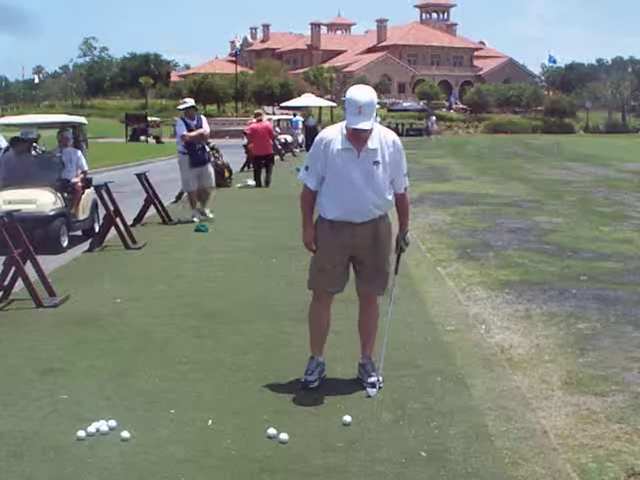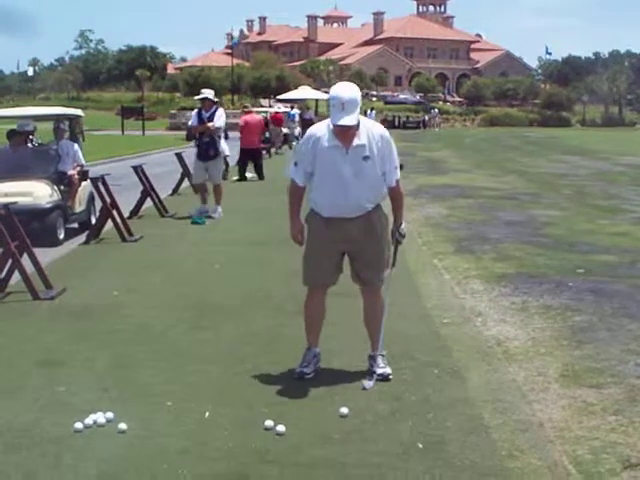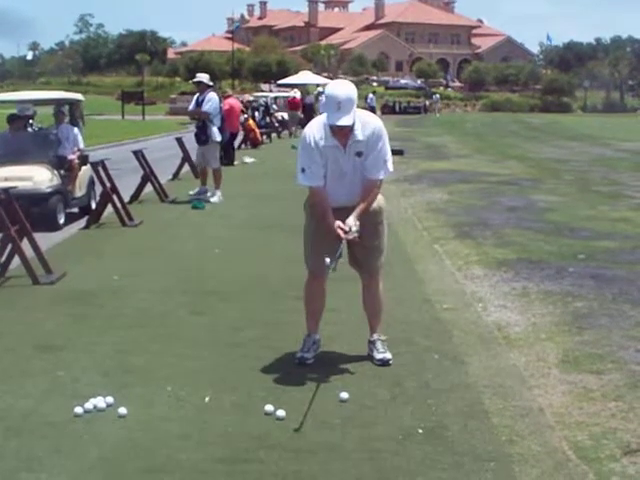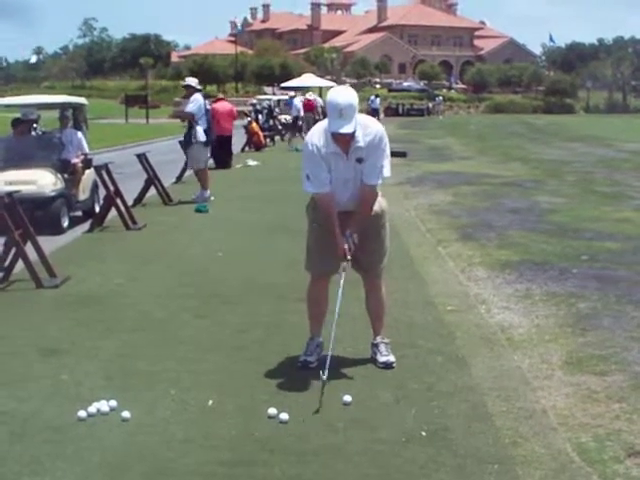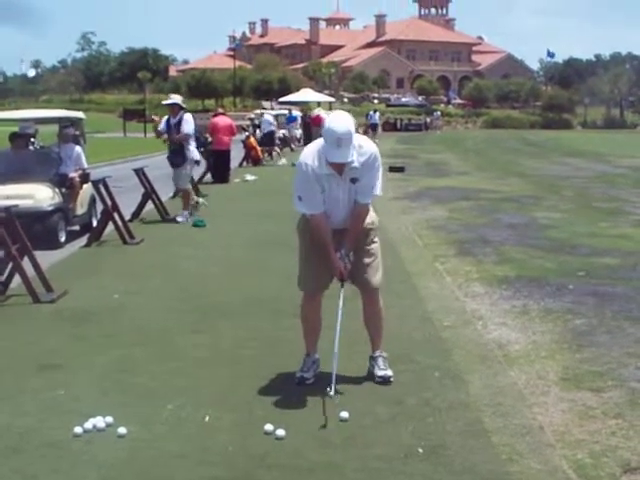
dt=1s
person 1, frame 1
left shoulder: (390, 142)
right shoulder: (326, 140)
left elbow: (400, 191)
right elbow: (310, 187)
left wrist: (404, 229)
right wrist: (307, 226)
left hip: (374, 229)
right hip: (331, 229)
left knee: (369, 298)
right knee: (321, 296)
left ankle: (367, 361)
right ankle: (316, 361)
person 1, frame 2
left shoulder: (379, 137)
right shoulder: (314, 137)
left elbow: (393, 184)
right elbow: (297, 181)
left wrist: (399, 221)
right wrist: (294, 219)
left hip: (368, 222)
right hip: (323, 223)
left knee: (372, 290)
right knee: (316, 289)
left ankle: (376, 353)
right ankle: (312, 351)
person 1, frame 3
left shoulder: (373, 128)
right shoulder: (312, 135)
left elbow: (375, 180)
right elbow: (315, 187)
left wrist: (356, 216)
right wrist: (331, 222)
left hip: (365, 208)
right hip: (324, 209)
left knee: (371, 275)
right knee: (316, 274)
left ankle: (375, 338)
right ankle: (311, 337)
person 1, frame 4
left shoulder: (375, 133)
right shoulder: (314, 141)
left elbow: (370, 188)
right elbow: (323, 194)
left wrist: (353, 230)
right wrist: (337, 235)
left hip: (367, 210)
right hip: (327, 211)
left knee: (373, 277)
right knee: (319, 276)
left ankle: (379, 341)
right ankle: (315, 340)
person 1, frame 5
left shoulder: (369, 152)
right shoulder: (308, 161)
left elbow: (363, 205)
right elbow: (316, 214)
left wrist: (347, 248)
right wrist: (332, 256)
left hip: (359, 225)
right hip: (318, 228)
left knee: (371, 289)
right knee: (311, 292)
left ankle: (377, 355)
right ankle: (311, 357)
person 2, frame 1
left shoulder: (201, 118)
right shoulder: (180, 121)
left elbow: (206, 136)
right elbow: (185, 137)
left wrist: (191, 135)
right wrist: (199, 132)
left hip: (203, 156)
right hip: (187, 158)
left knee: (208, 185)
right knee: (191, 188)
left ankle: (202, 208)
right ankle: (195, 212)
person 2, frame 2
left shoulder: (219, 111)
right shoulder: (197, 112)
left elbow: (215, 129)
right elbow: (191, 129)
left wrist: (201, 128)
right wrist: (207, 126)
left hip: (215, 151)
right hip: (201, 151)
left knee: (216, 181)
right knee: (198, 181)
left ankle: (218, 208)
right ankle: (204, 207)
person 2, frame 3
left shoulder: (212, 96)
right shoulder: (197, 96)
left elbow: (204, 115)
right elbow: (190, 113)
left wrist: (196, 112)
right wrist: (199, 112)
left hip: (211, 135)
right hip: (202, 134)
left knee: (214, 164)
right knee: (201, 163)
left ankle: (217, 192)
right ankle: (203, 188)
person 2, frame 4
left shoulder: (196, 98)
right shoulder: (193, 99)
left elbow: (187, 115)
right elbow: (184, 116)
left wrist: (179, 114)
right wrist: (181, 114)
left hip: (199, 137)
right hip: (196, 136)
left knee: (200, 165)
right knee: (198, 166)
left ankle: (205, 193)
right ankle: (204, 192)
person 2, frame 5
left shoulder: (187, 117)
right shoulder: (167, 119)
left elbow: (184, 136)
right elbow: (158, 134)
left wrist: (169, 139)
right wrist: (157, 125)
left hip: (186, 155)
right hip: (175, 155)
left knee: (183, 184)
right knee: (180, 185)
left ankle: (185, 212)
right ankle: (193, 201)
